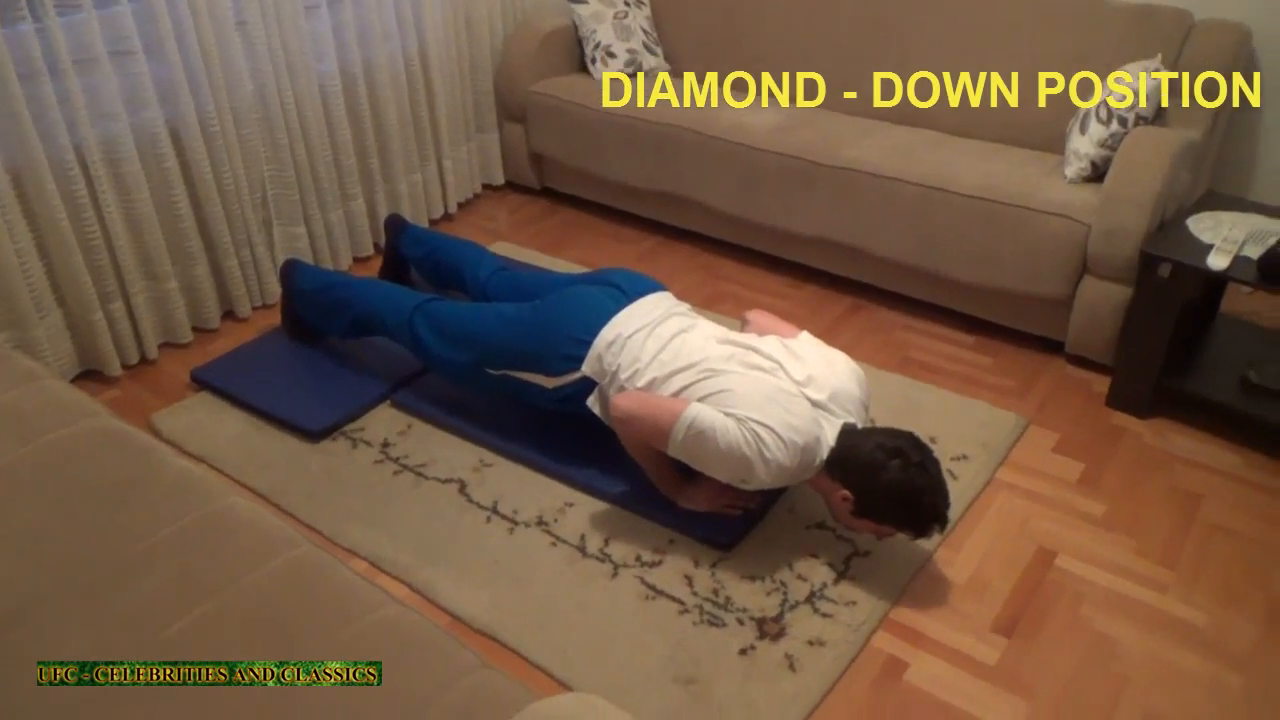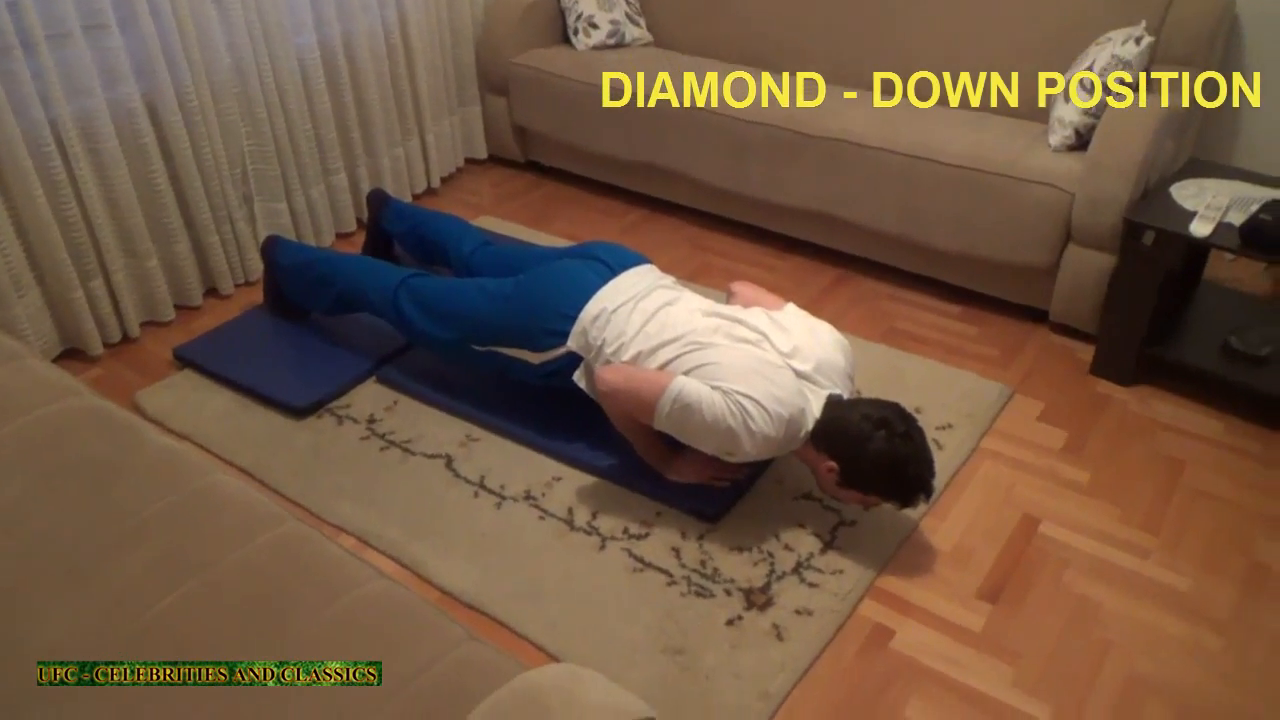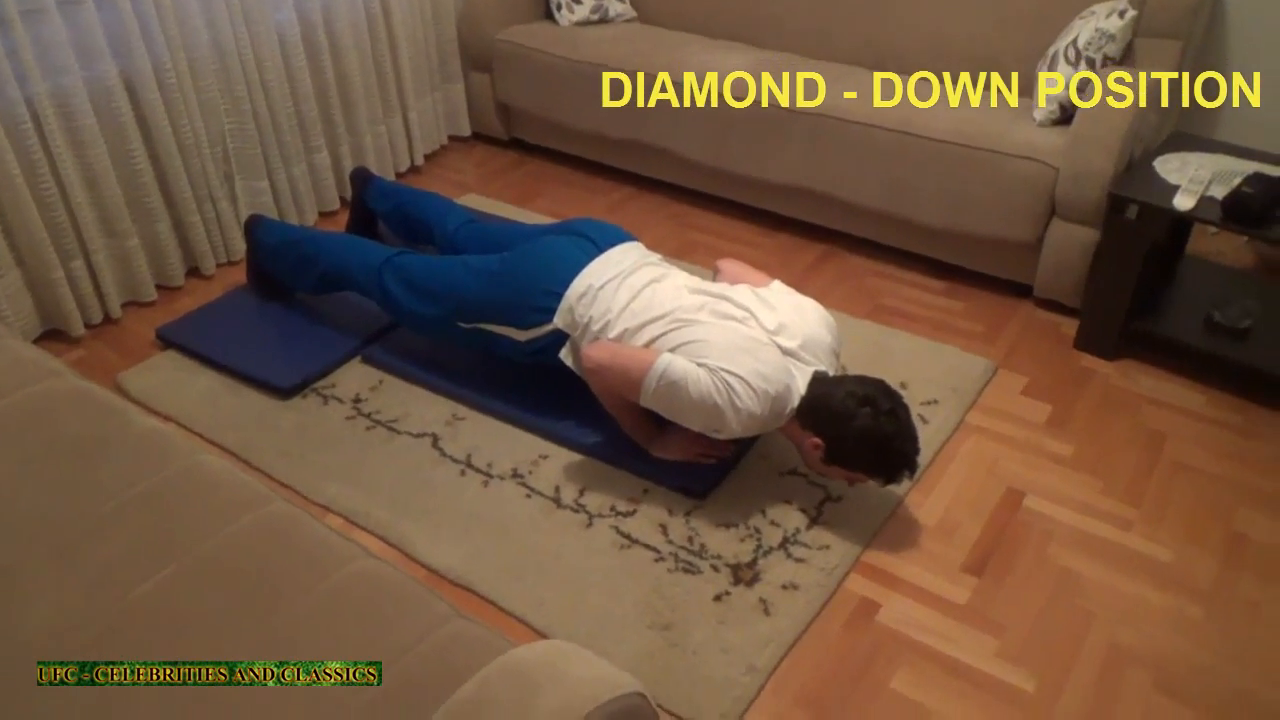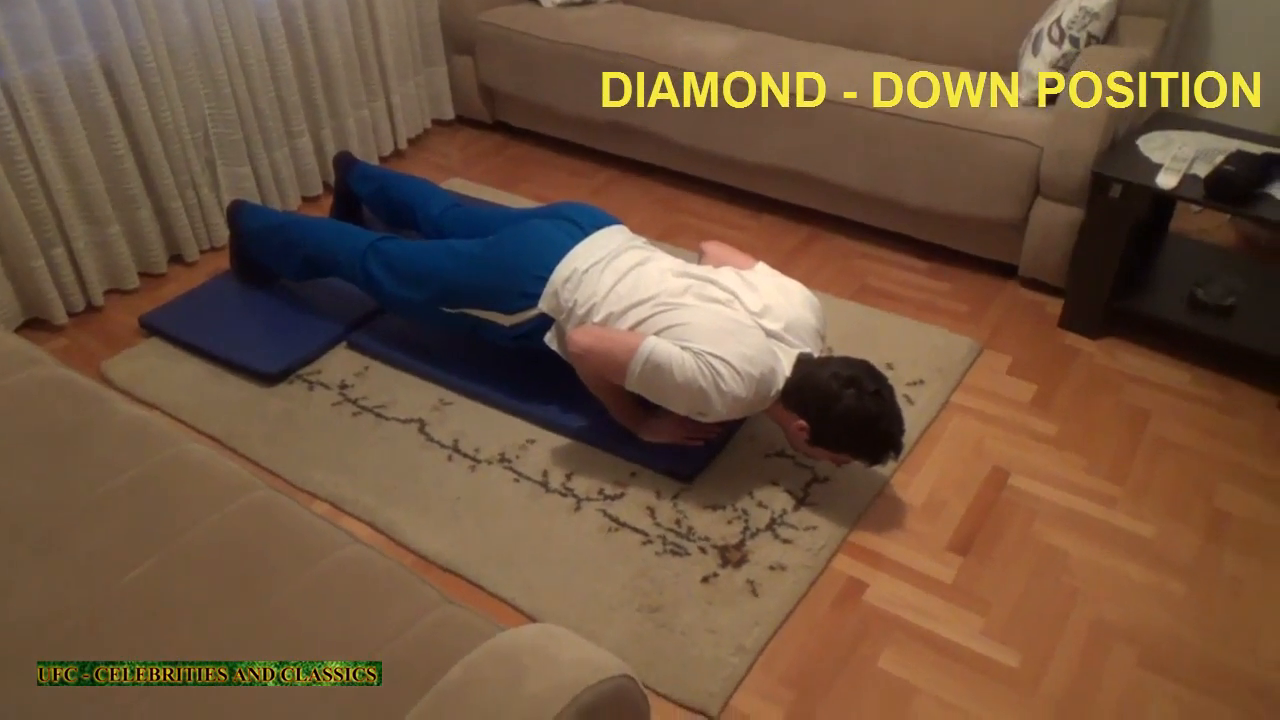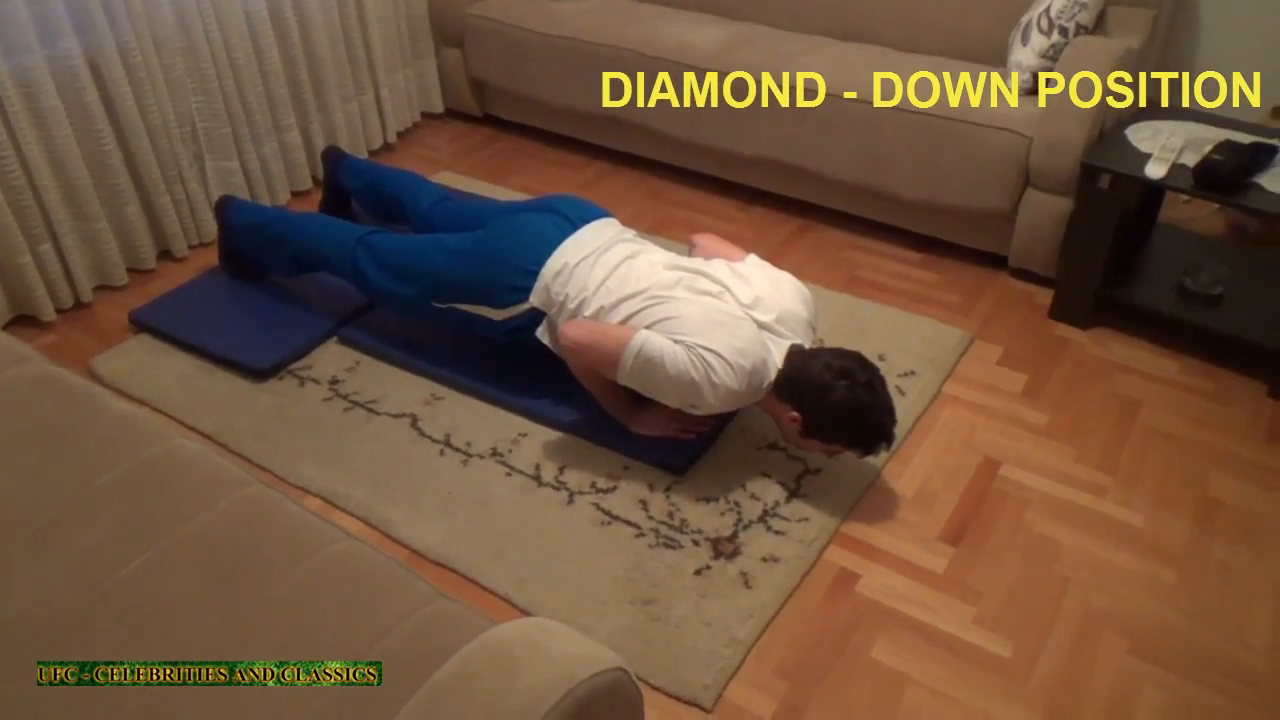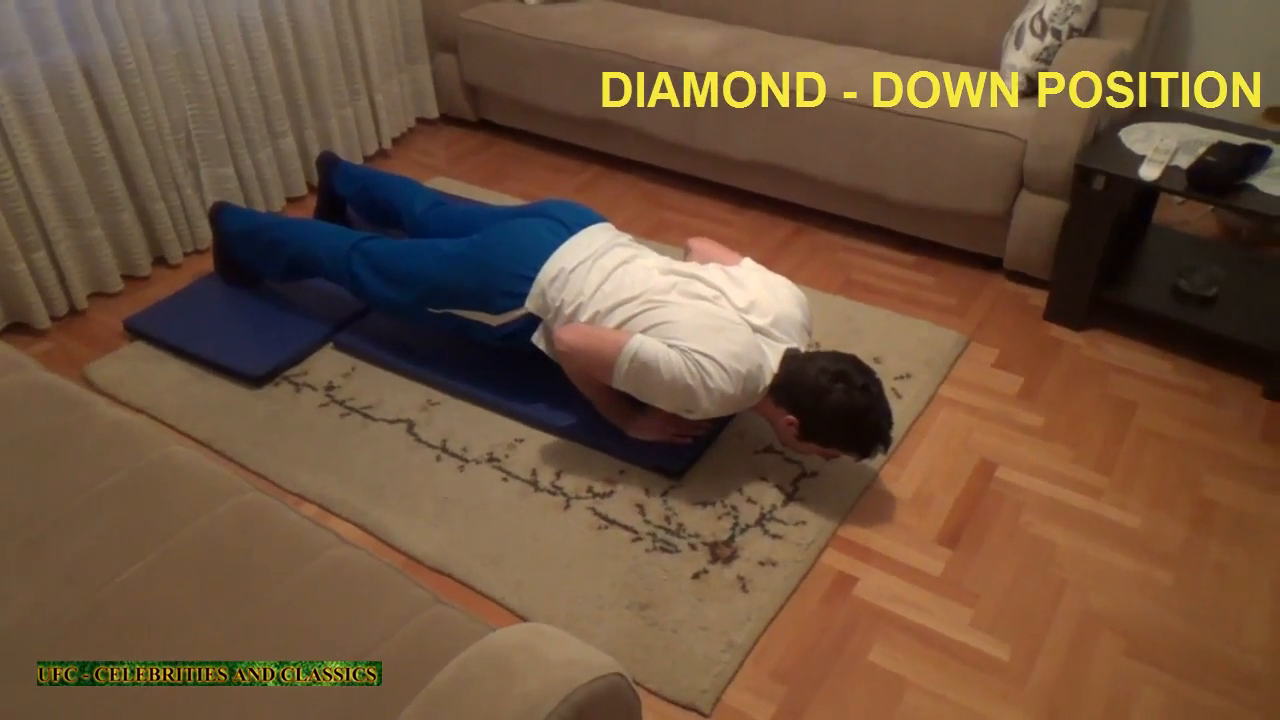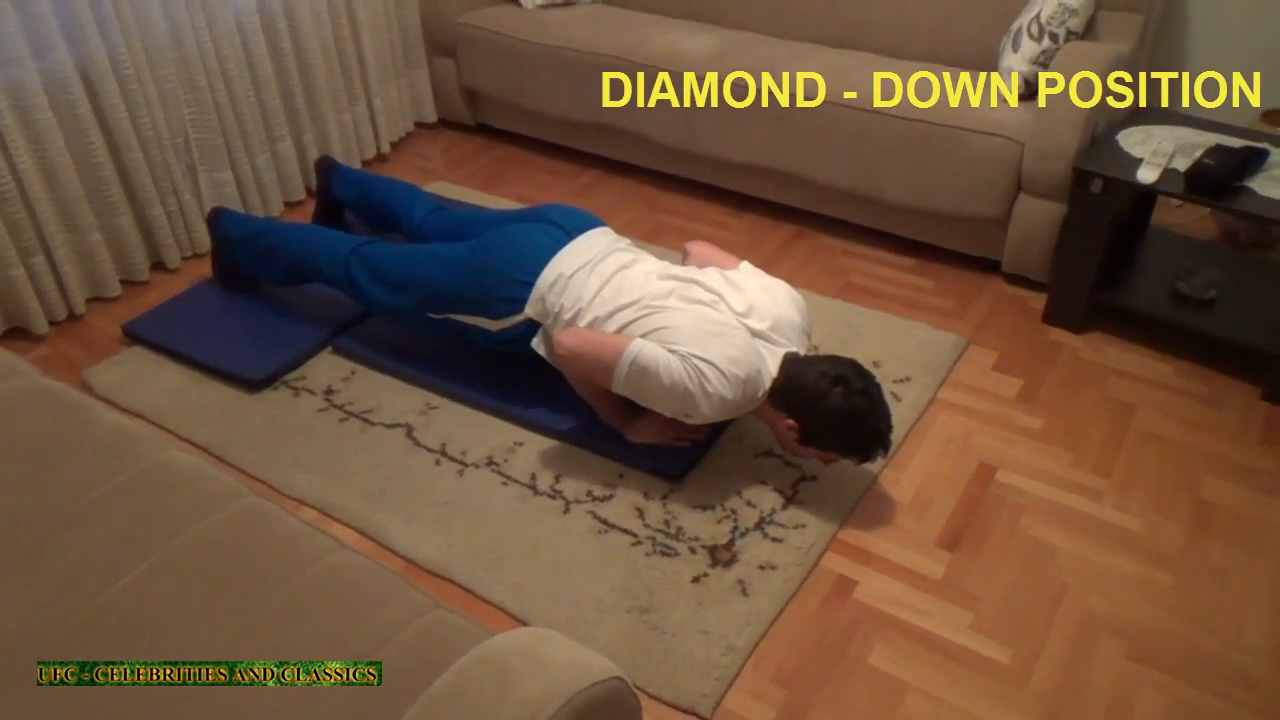
dt=0.4s
person 1, frame 1
left shoulder: (848, 382)
right shoulder: (766, 452)
left elbow: (757, 316)
right elbow: (628, 410)
right wrist: (681, 491)
left hip: (637, 303)
right hip: (583, 350)
left knee: (495, 282)
right knee: (435, 330)
left ankle: (407, 240)
right ankle: (309, 286)
person 1, frame 2
left shoulder: (833, 353)
right shoulder: (752, 424)
left elbow: (743, 288)
right elbow: (614, 384)
right wrist: (668, 464)
left hip: (622, 277)
right hip: (570, 324)
left knee: (482, 258)
right knee: (419, 306)
left ankle: (391, 215)
right ankle: (291, 265)
person 1, frame 3
left shoulder: (819, 329)
right shoulder: (737, 401)
left elbow: (729, 265)
right elbow: (599, 359)
right wrist: (654, 440)
left hip: (609, 253)
right hip: (557, 299)
left knee: (465, 235)
right knee: (405, 284)
left ankle: (375, 194)
right ankle: (274, 244)
person 1, frame 4
left shoulder: (804, 312)
right shoulder: (723, 385)
left elbow: (714, 248)
right elbow: (585, 345)
right wrist: (641, 424)
left hip: (592, 237)
right hip: (541, 283)
left knee: (450, 219)
right knee: (389, 269)
left ankle: (358, 178)
right ankle: (257, 229)
person 1, frame 5
left shoulder: (794, 303)
right shoulder: (714, 378)
left elbow: (705, 240)
right elbow: (576, 338)
right wrist: (633, 416)
left hip: (583, 230)
right hip: (531, 277)
left knee: (437, 212)
right knee: (380, 263)
left ankle: (347, 172)
right ankle: (245, 225)
person 1, frame 6
left shoulder: (789, 307)
right shoulder: (710, 382)
left elbow: (700, 245)
right elbow: (572, 343)
right wrist: (630, 421)
left hip: (577, 234)
right hip: (527, 281)
left knee: (435, 219)
right knee: (375, 270)
left ankle: (342, 179)
right ankle: (240, 231)
person 1, frame 7
left shoulder: (788, 310)
right shoulder: (710, 386)
left elbow: (698, 248)
right elbow: (570, 347)
right wrist: (629, 424)
left hip: (575, 237)
right hip: (525, 287)
left knee: (434, 224)
right knee: (374, 272)
left ankle: (339, 184)
right ankle: (239, 236)
